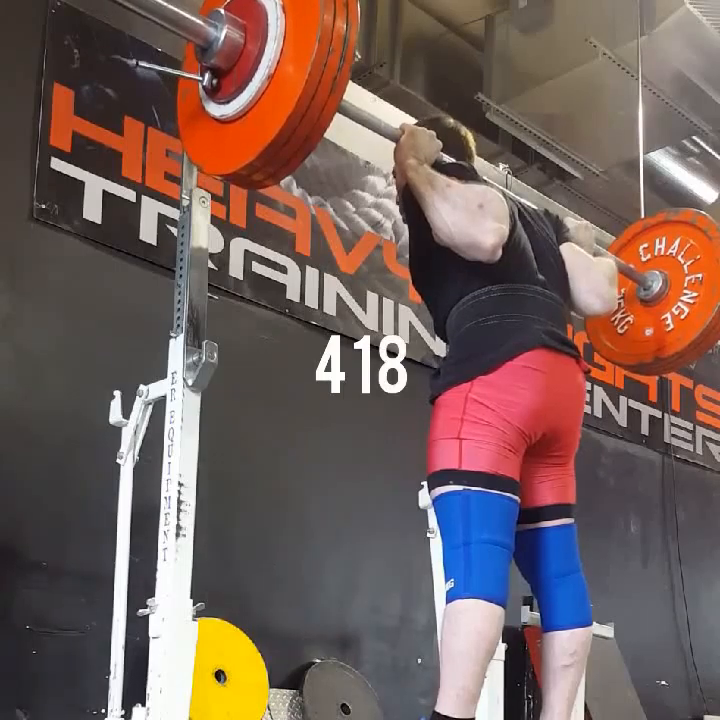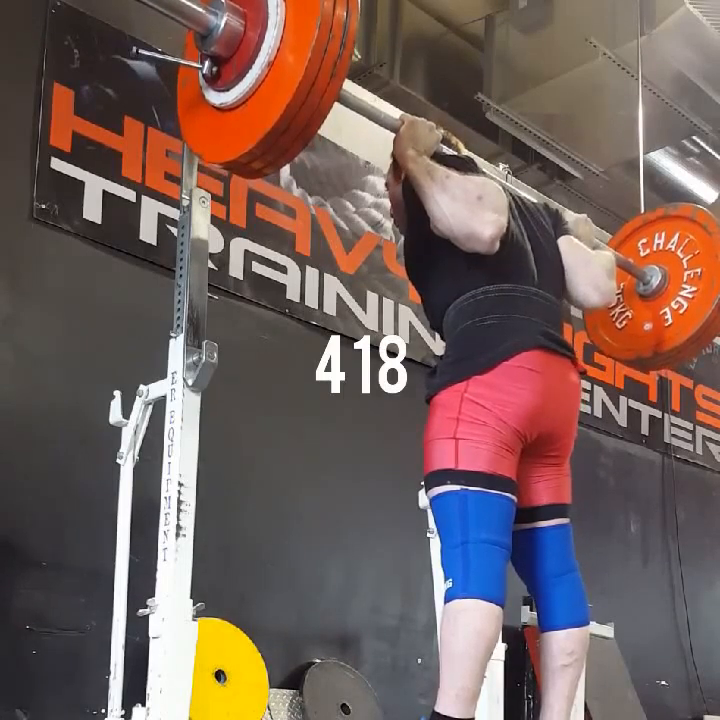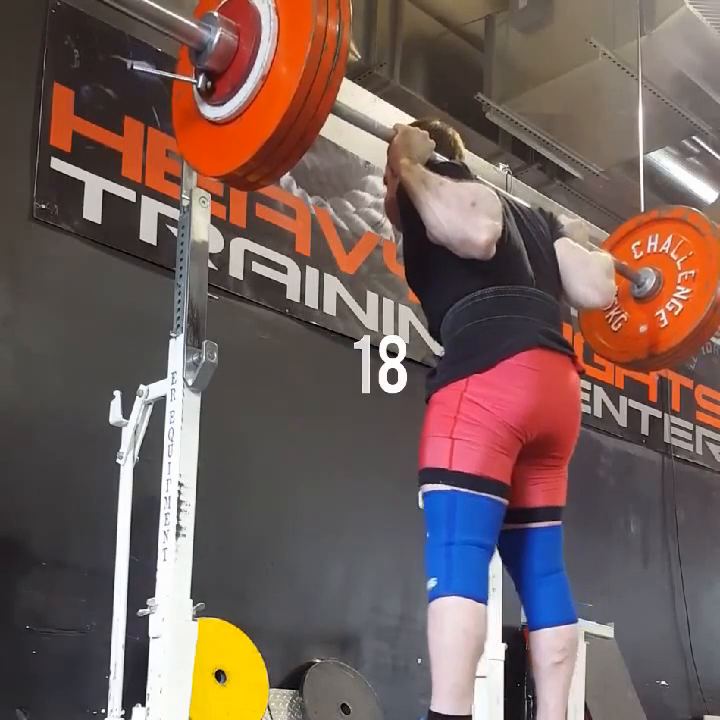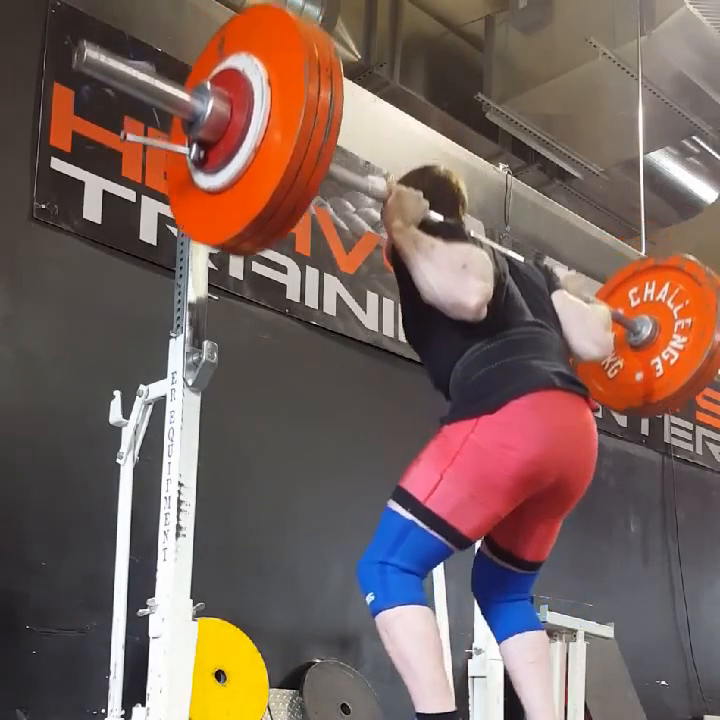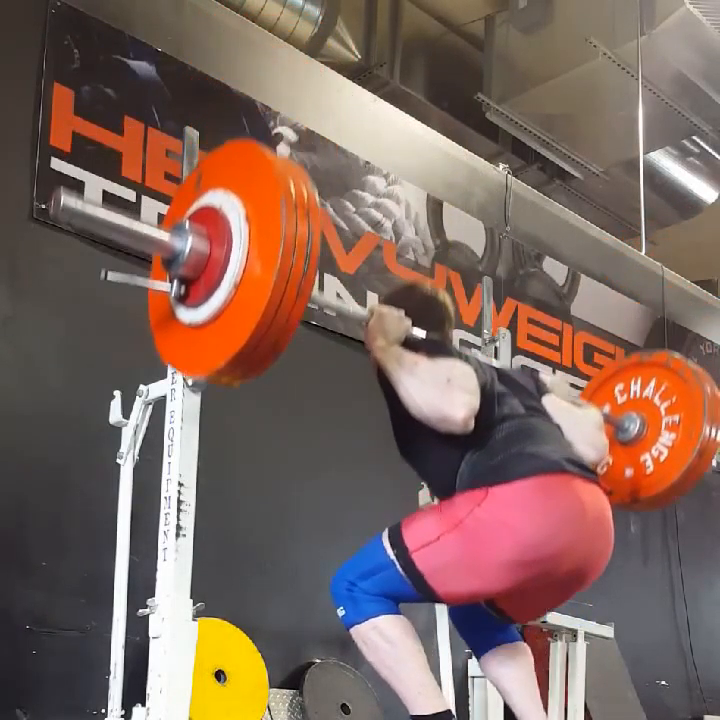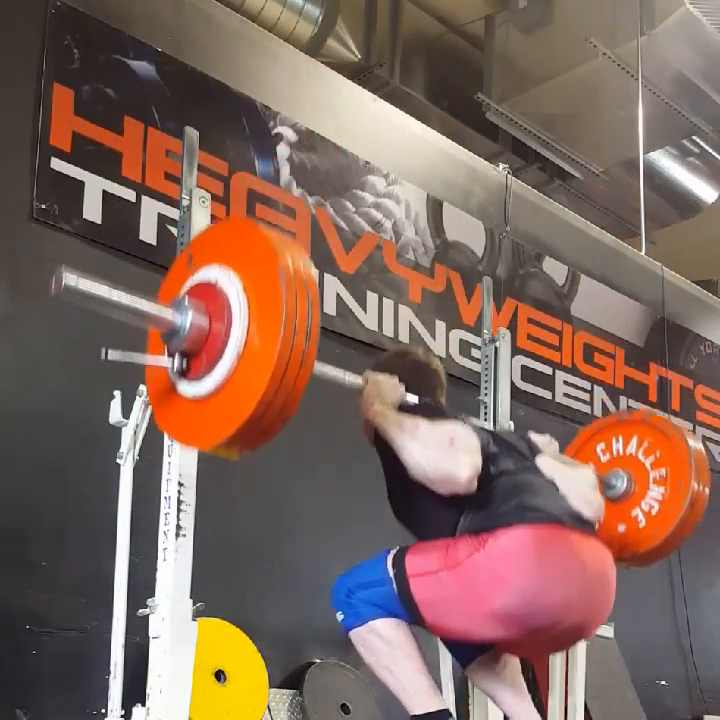
dt=0.7s
person 1, frame 1
left shoulder: (440, 180)
right shoulder: (534, 214)
left elbow: (481, 236)
right elbow: (598, 296)
left wrist: (413, 166)
right wrist: (586, 247)
left hip: (495, 374)
right hip: (559, 381)
left knee: (474, 558)
right knee: (555, 568)
person 1, frame 2
left shoulder: (443, 174)
right shoulder: (533, 209)
left elbow: (481, 227)
right elbow: (597, 288)
left wrist: (414, 156)
right wrist: (584, 240)
left hip: (491, 375)
right hip: (553, 381)
left knee: (472, 556)
right knee: (552, 569)
person 1, frame 3
left shoulder: (433, 184)
right shoulder: (525, 212)
left elbow: (476, 232)
right elbow: (596, 289)
left wrist: (407, 165)
right wrist: (578, 243)
left hip: (492, 375)
right hip: (556, 384)
left knee: (454, 555)
right knee: (539, 567)
person 1, frame 4
left shoulder: (432, 240)
right shoulder: (522, 265)
left elbow: (467, 295)
right elbow: (596, 341)
left wrist: (403, 228)
right wrist: (568, 293)
left hip: (509, 418)
right hip: (572, 431)
left knee: (388, 568)
right knee: (503, 587)
person 1, frame 5
left shoulder: (416, 361)
right shoulder: (505, 375)
left elbow: (455, 409)
right elbow: (594, 447)
left wrist: (384, 348)
right wrist: (561, 400)
left hip: (528, 508)
right hip: (592, 525)
left knee: (357, 587)
right knee: (479, 613)
person 1, frame 6
left shoulder: (410, 425)
right shoulder: (499, 436)
left elbow: (458, 470)
right elbow: (590, 504)
left wrist: (381, 411)
right wrist: (550, 461)
left hip: (533, 567)
right hip: (593, 581)
left knee: (356, 594)
right knee: (459, 620)
